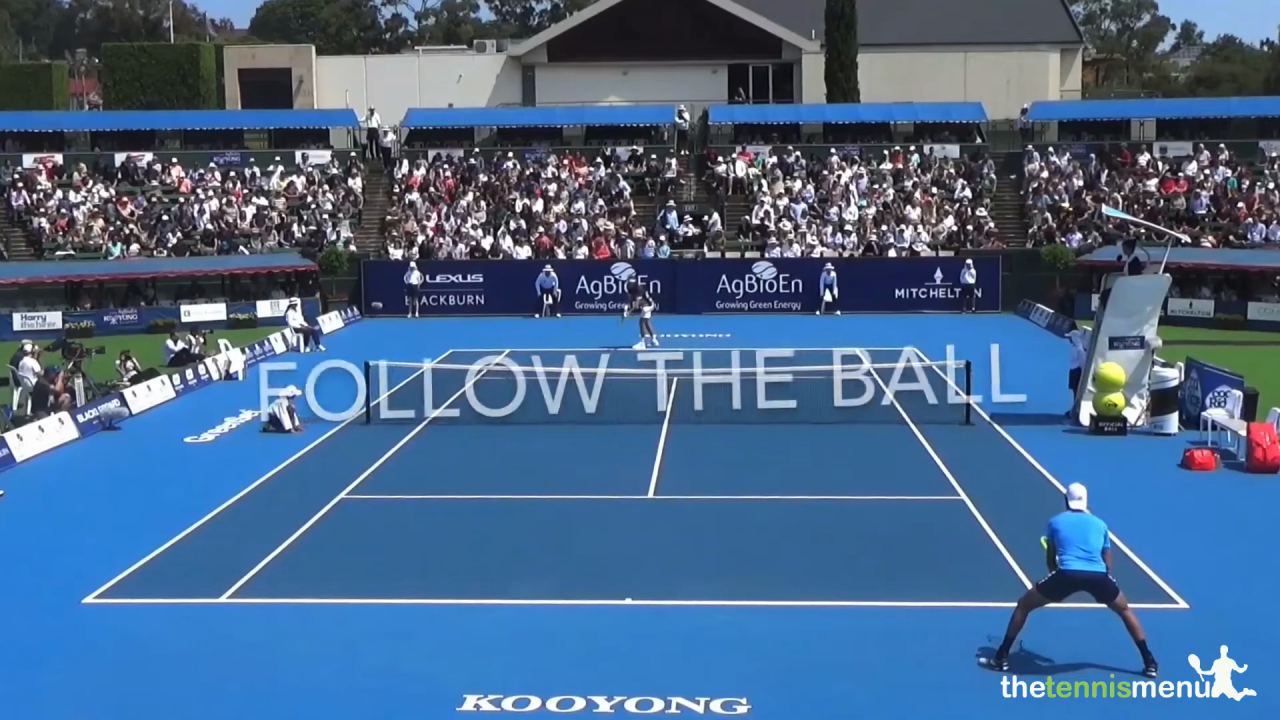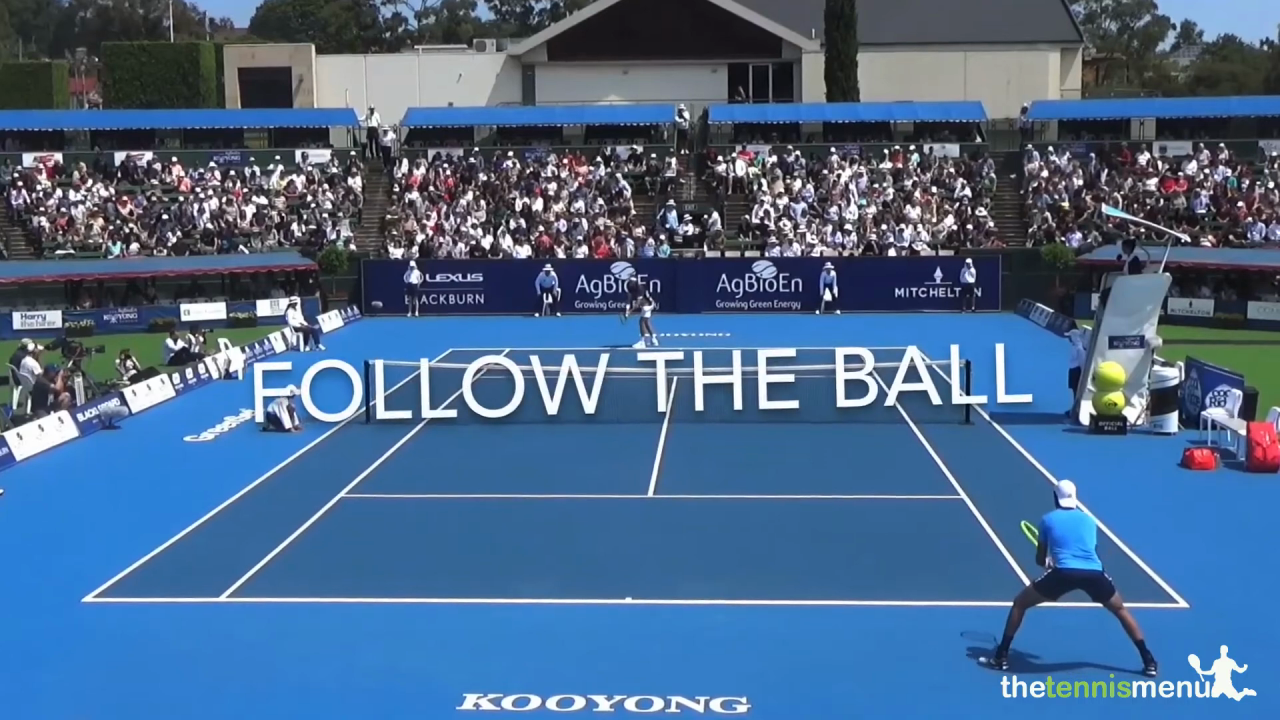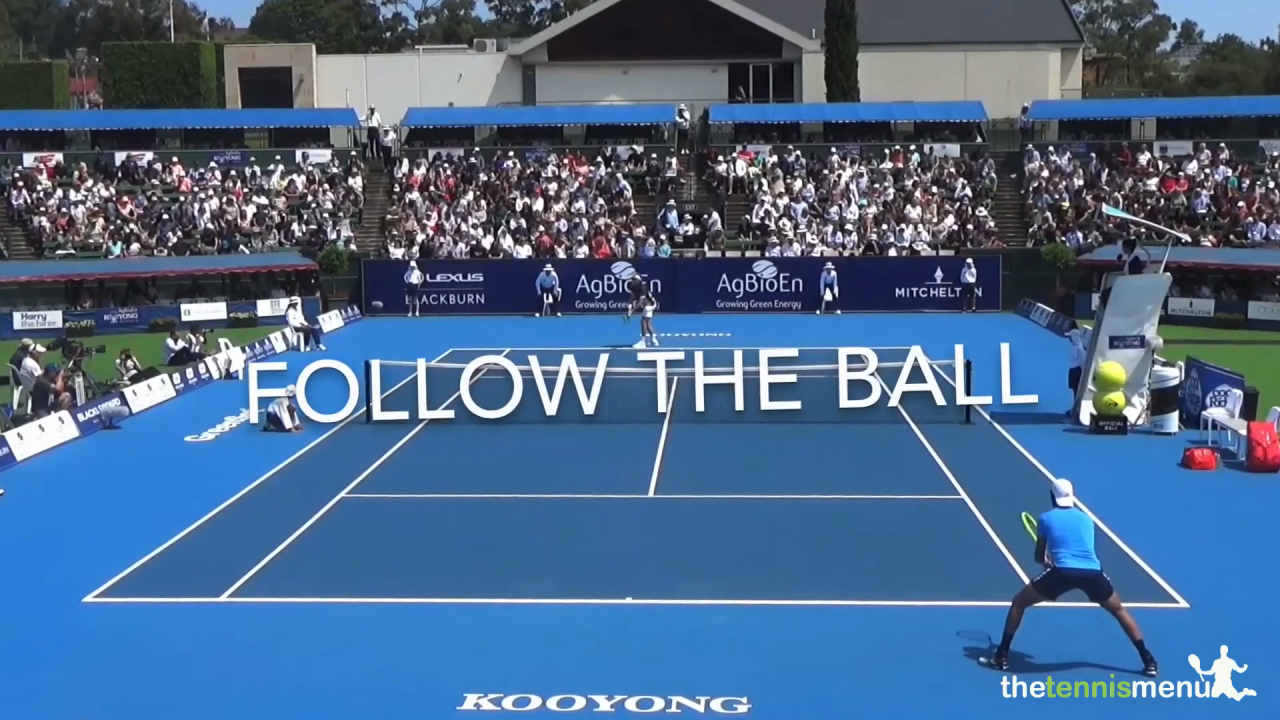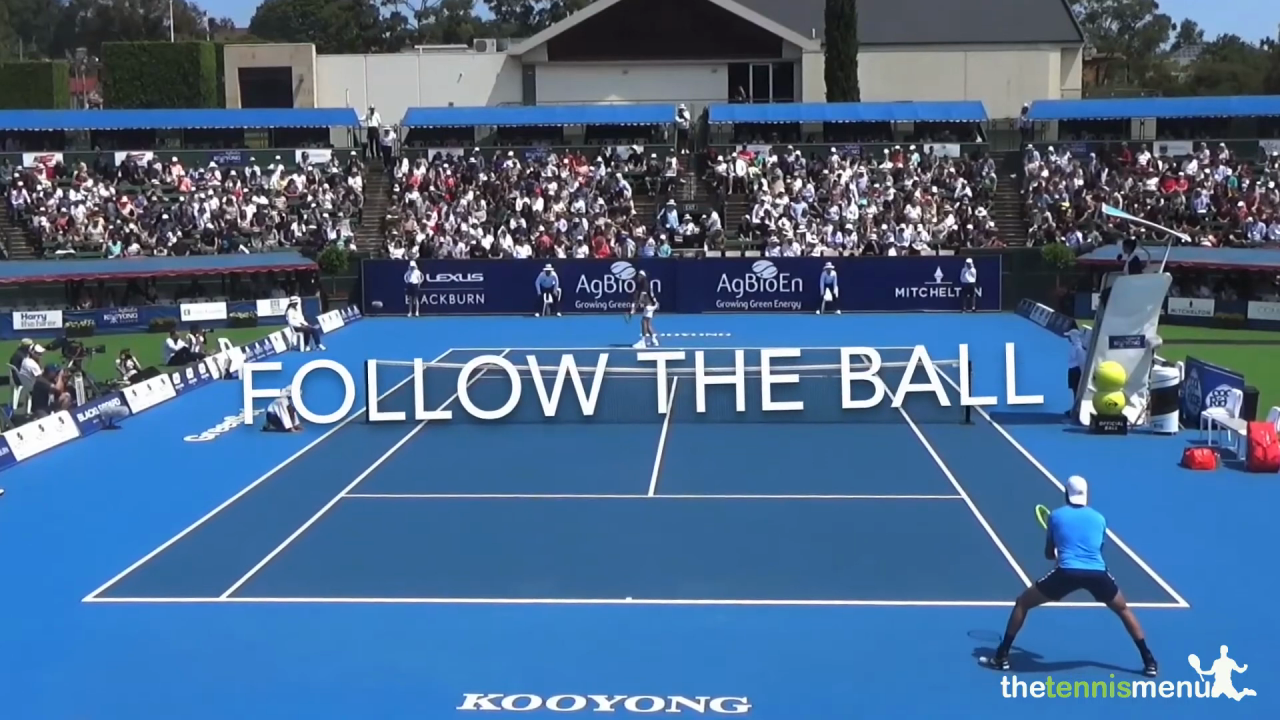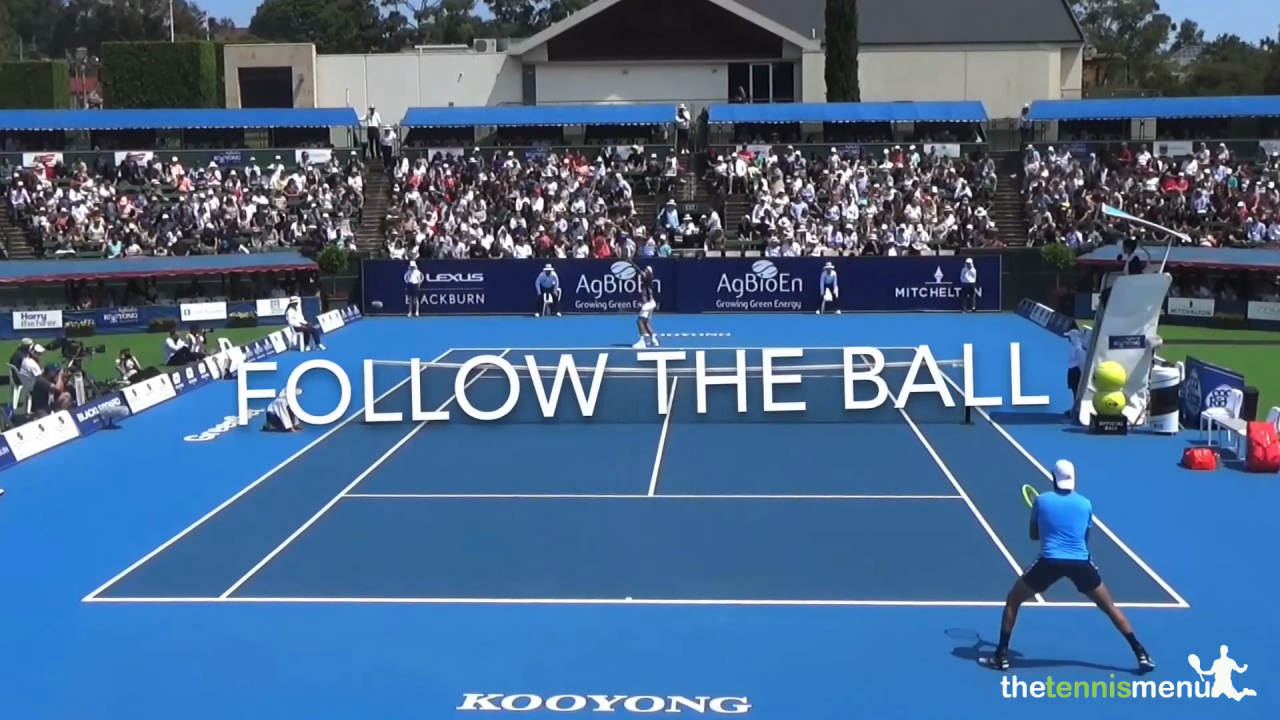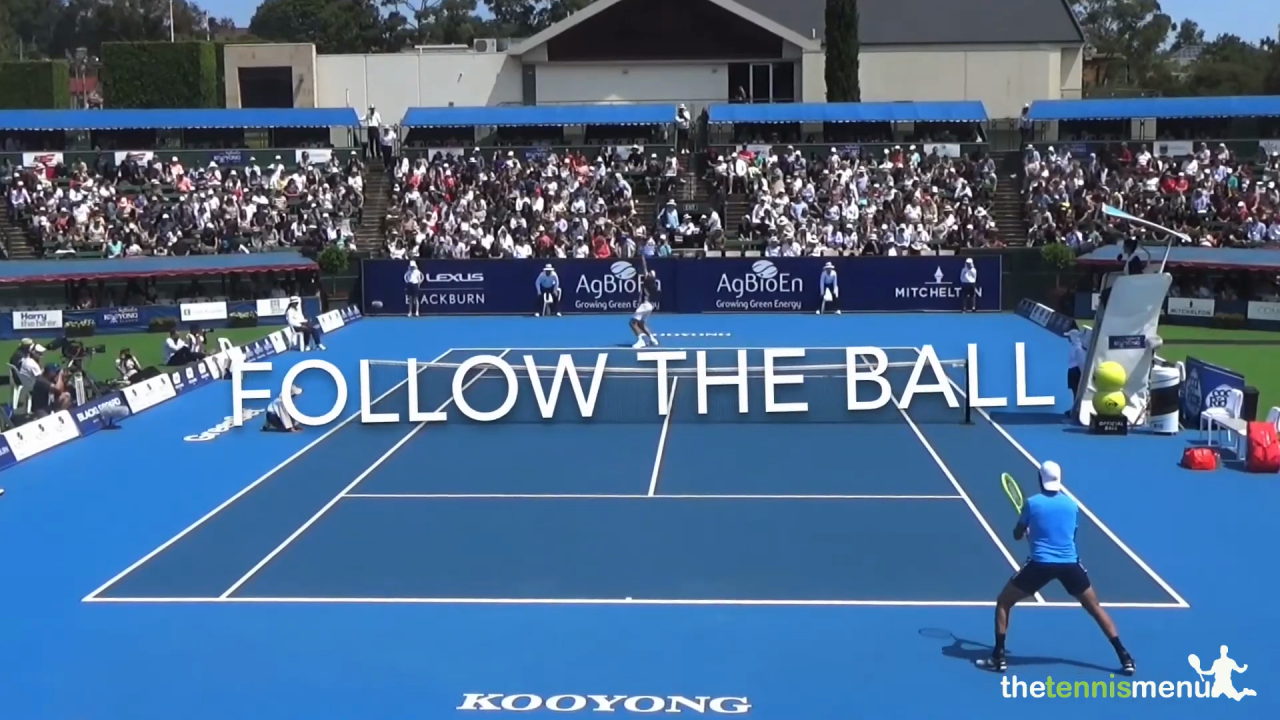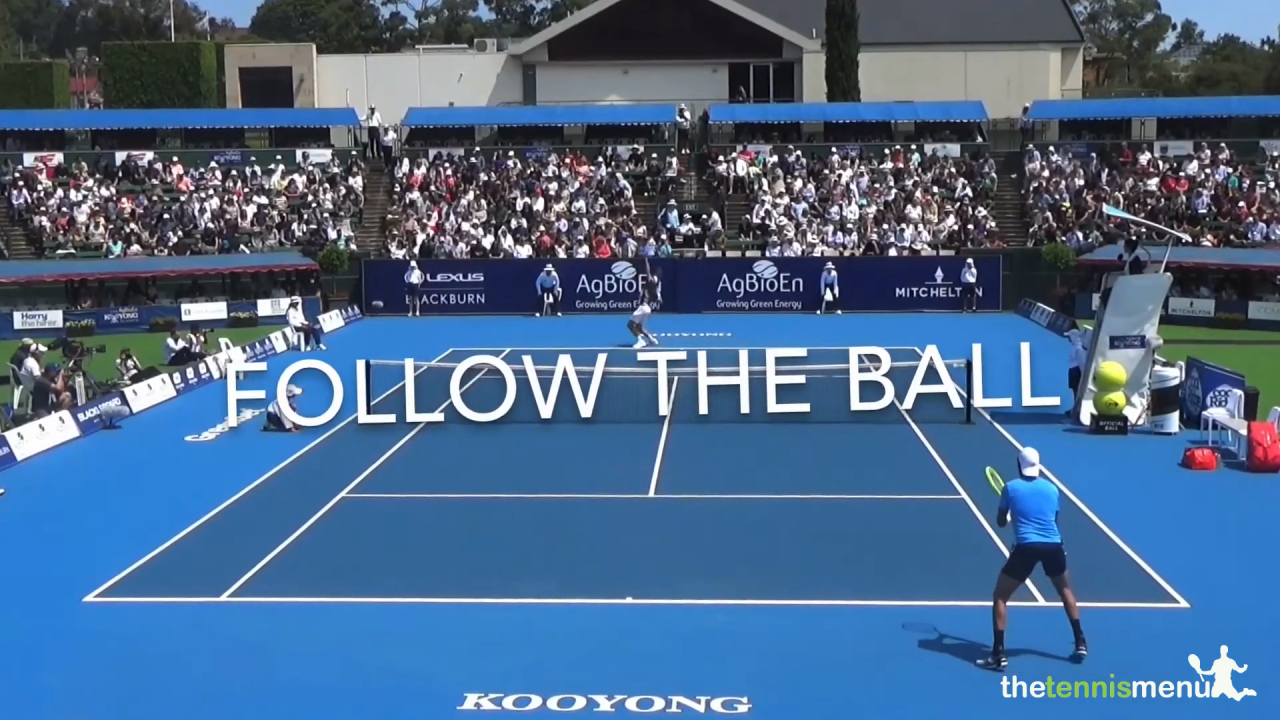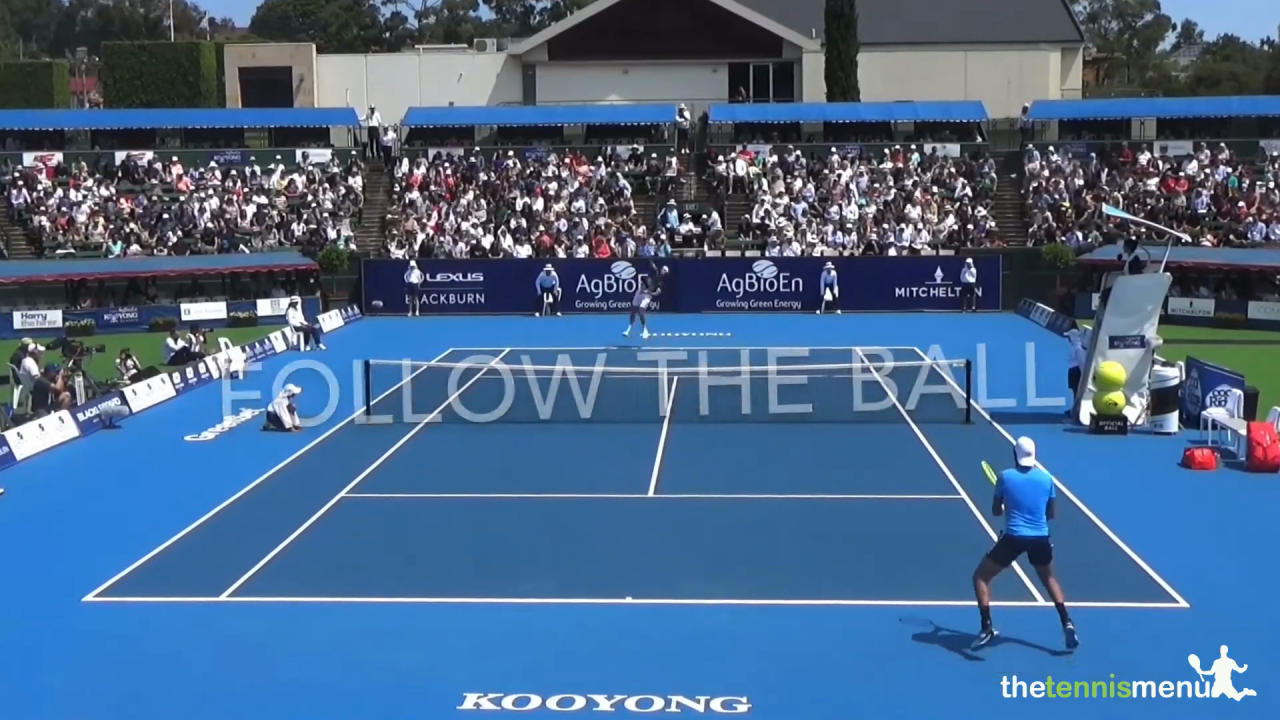
dt=0.3s
person 1, frame 1
left shoulder: (1055, 522)
right shoulder: (1100, 524)
left elbow: (1051, 562)
right elbow: (1108, 564)
left hip: (1067, 574)
right hip: (1098, 575)
left knee: (1023, 606)
right knee: (1125, 611)
left ankle: (1001, 658)
right ankle: (1149, 663)
person 1, frame 2
left shoulder: (1048, 519)
right shoulder: (1089, 520)
left elbow: (1040, 559)
left wrist: (1048, 563)
left hip: (1063, 572)
right hip: (1093, 573)
left knee: (1019, 604)
right knee: (1121, 611)
left ankle: (1001, 656)
right ankle: (1149, 662)
person 1, frame 3
left shoulder: (1046, 518)
right shoulder: (1086, 519)
left elbow: (1039, 557)
left wrist: (1048, 561)
left hip: (1062, 572)
right hip: (1092, 572)
left knee: (1018, 603)
right knee: (1119, 611)
left ankle: (1001, 656)
right ankle: (1148, 662)
person 1, frame 4
left shoulder: (1056, 516)
right shoulder: (1099, 518)
left elbow: (1049, 554)
left hip: (1067, 572)
right hip: (1097, 573)
left knee: (1022, 604)
right knee: (1124, 610)
left ankle: (1002, 656)
right ankle: (1149, 662)
person 1, frame 5
left shoulder: (1042, 500)
right shoulder: (1086, 504)
left elbow: (1034, 535)
left hip: (1050, 562)
right hip: (1080, 563)
left knee: (1013, 600)
right knee: (1108, 607)
left ankle: (1001, 656)
right ankle: (1140, 654)
person 1, frame 6
left shoulder: (1032, 503)
right shoulder: (1072, 504)
left elbow: (1018, 535)
left hip: (1040, 564)
right hip: (1069, 564)
left knee: (1004, 602)
right knee: (1095, 609)
left ankle: (998, 657)
right ankle: (1125, 659)
person 1, frame 7
left shoulder: (1011, 488)
right shoulder: (1052, 489)
left elbow: (1001, 522)
left hip: (1026, 547)
right hip: (1053, 546)
left knee: (1000, 598)
right knee: (1065, 590)
left ankle: (998, 654)
right ankle: (1080, 643)
person 1, frame 8
left shoulder: (1006, 477)
right shoulder: (1046, 478)
left elbow: (996, 511)
right elbow: (1051, 514)
left hip: (1014, 537)
right hip: (1040, 538)
left knee: (980, 577)
right knee: (1049, 579)
left ankle: (986, 627)
right ankle: (1066, 624)
